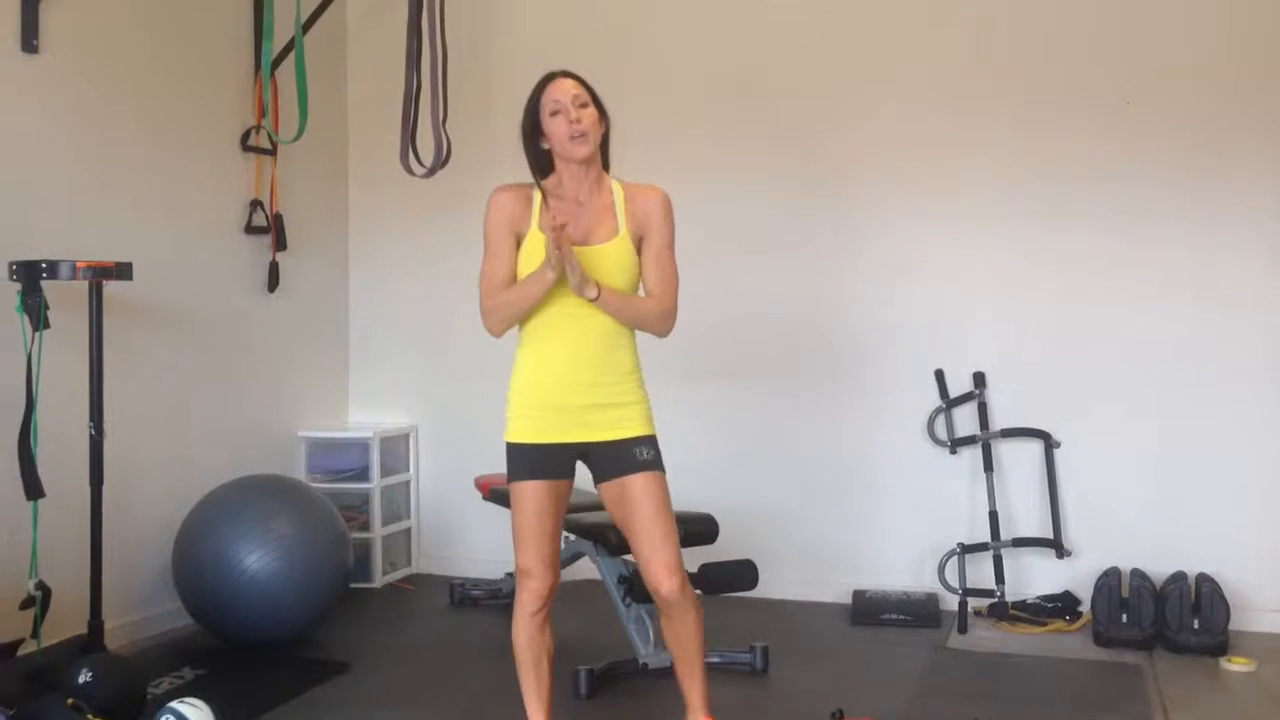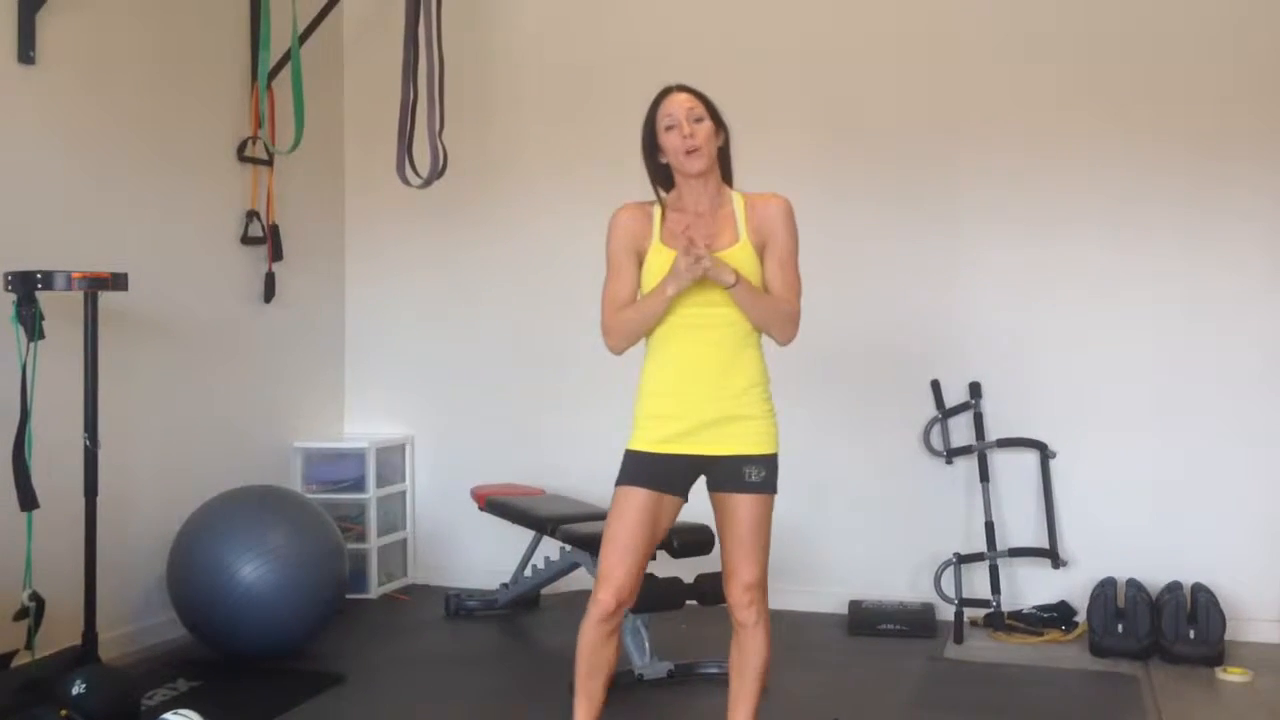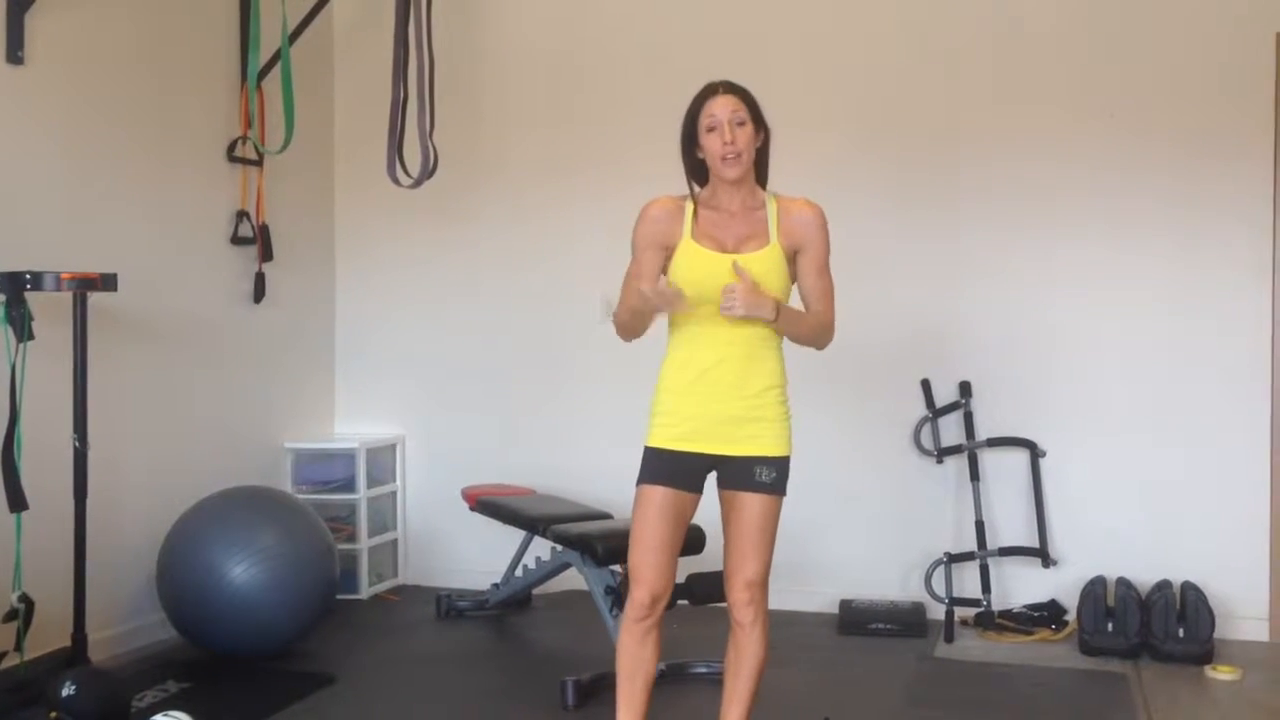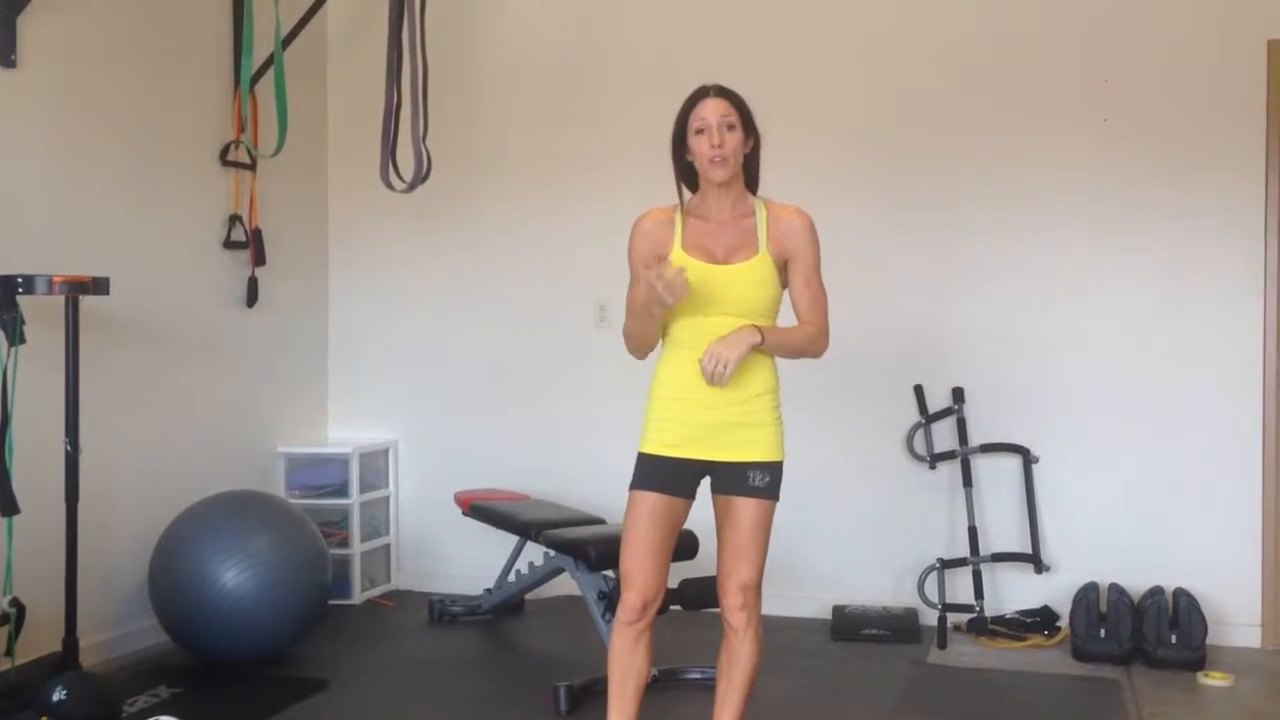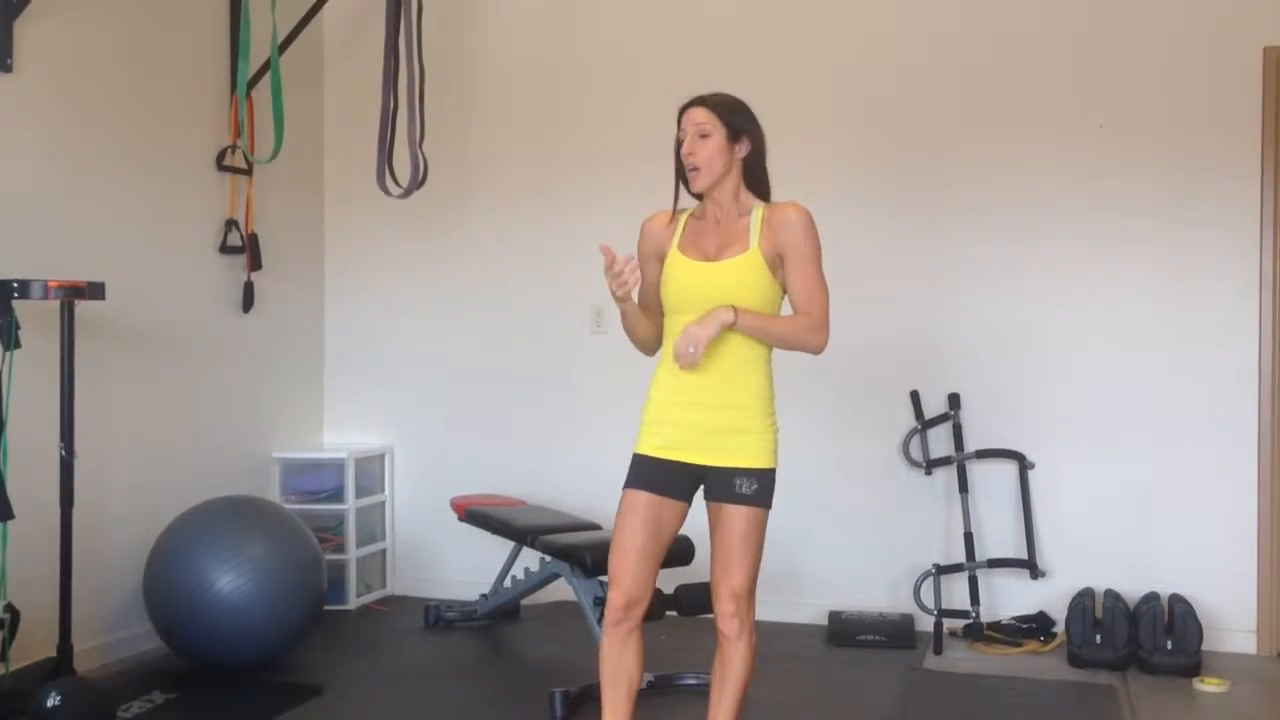
dt=0.7s
person 1, frame 1
left shoulder: (646, 204)
right shoulder: (512, 205)
left elbow: (661, 316)
right elbow: (493, 316)
left wrist: (585, 284)
right wrist: (548, 271)
left hip: (620, 415)
right hip: (538, 416)
left knee: (669, 584)
right knee: (535, 587)
person 1, frame 2
left shoulder: (768, 213)
right shoulder: (634, 223)
left elbow: (786, 325)
right elbow: (615, 335)
left wrist: (724, 272)
right wrist: (676, 281)
left hip: (742, 429)
right hip: (661, 430)
left knee: (746, 599)
right knee: (609, 596)
person 1, frame 3
left shoulder: (799, 219)
right shoulder: (664, 217)
left elbow: (822, 329)
right elbow: (625, 324)
left wrist: (765, 307)
right wrist: (648, 303)
left hip: (757, 429)
right hip: (678, 425)
left knee: (748, 599)
right knee: (645, 595)
person 1, frame 4
left shoulder: (788, 226)
right shoulder: (655, 228)
left elbow: (815, 337)
right elbow: (636, 343)
left wrist: (752, 336)
right wrist: (656, 305)
left hip: (750, 435)
right hip: (671, 432)
left knee: (740, 603)
right knee: (636, 600)
person 1, frame 5
left shoulder: (785, 223)
right shoulder: (660, 229)
left elbow: (813, 333)
left wrist: (729, 315)
right wrist: (625, 302)
left hip: (741, 440)
right hip: (665, 435)
left knee: (732, 611)
right knee: (623, 601)
